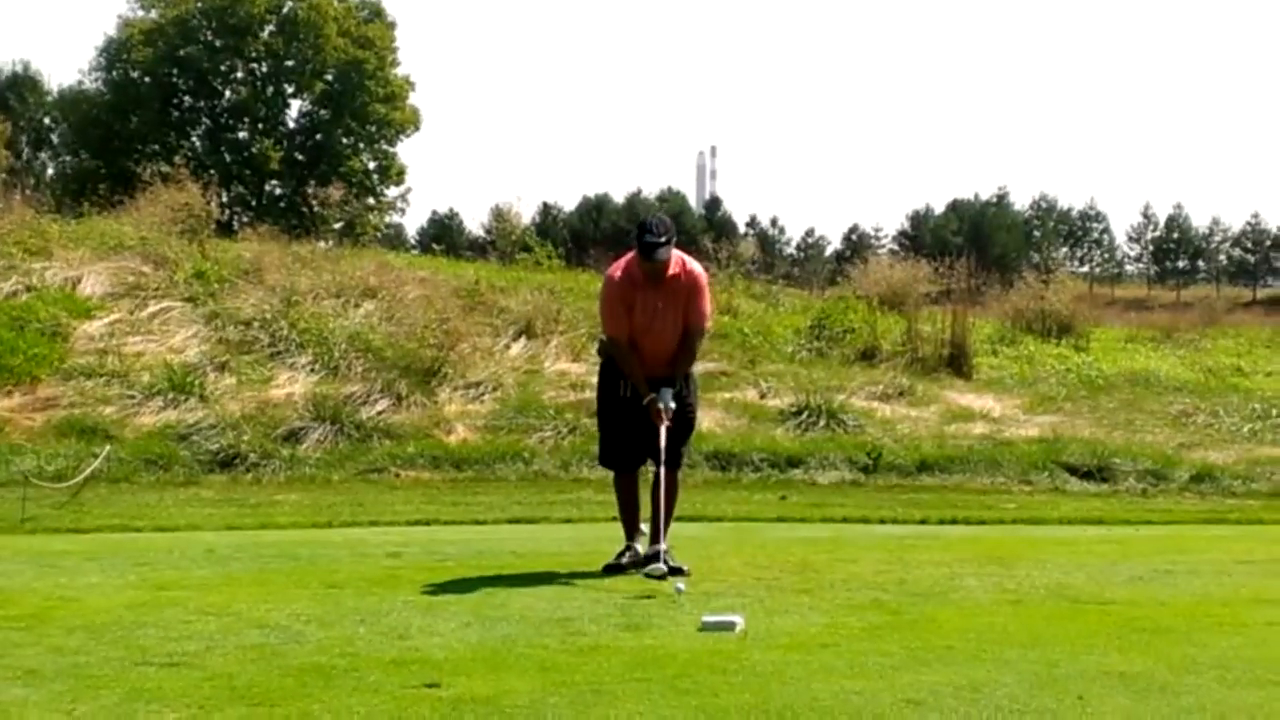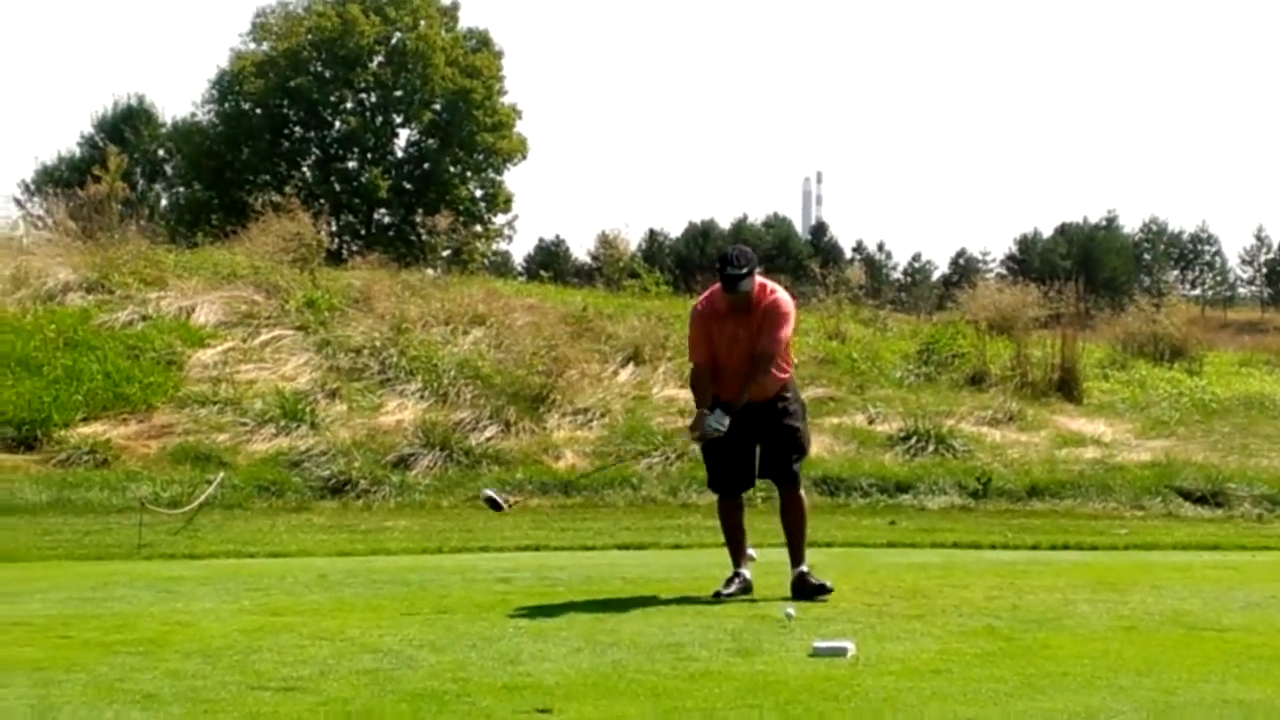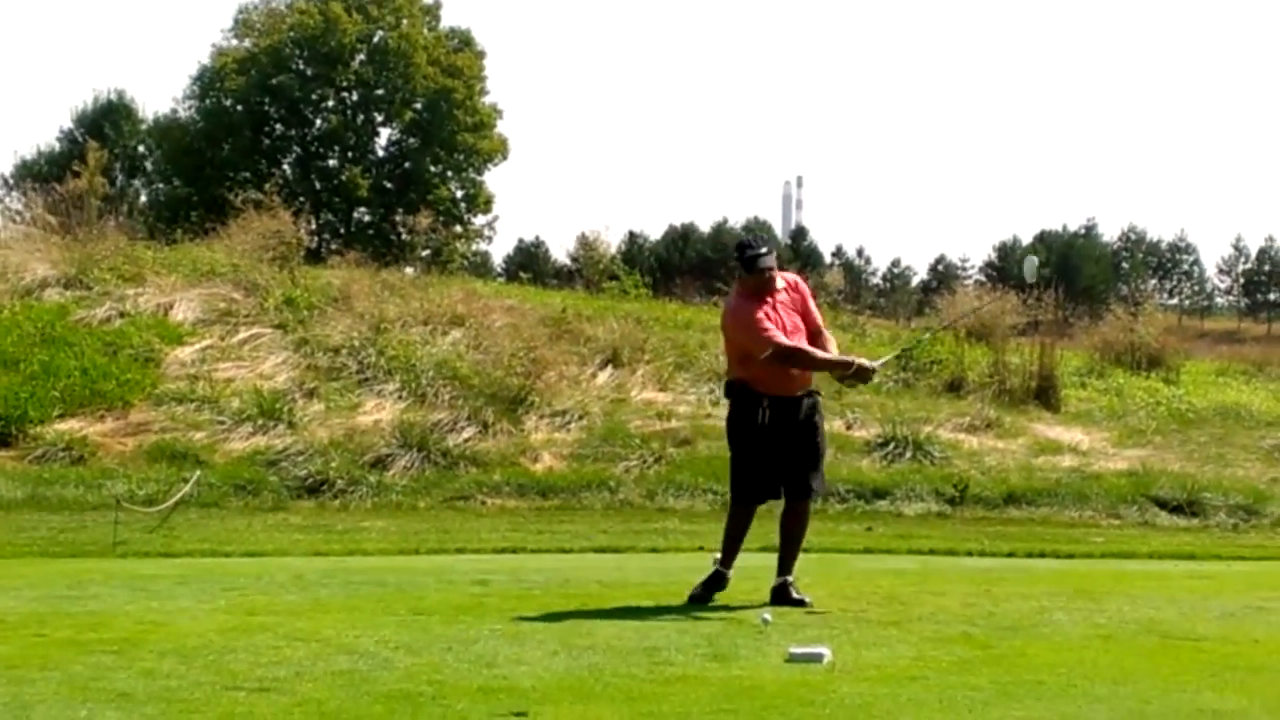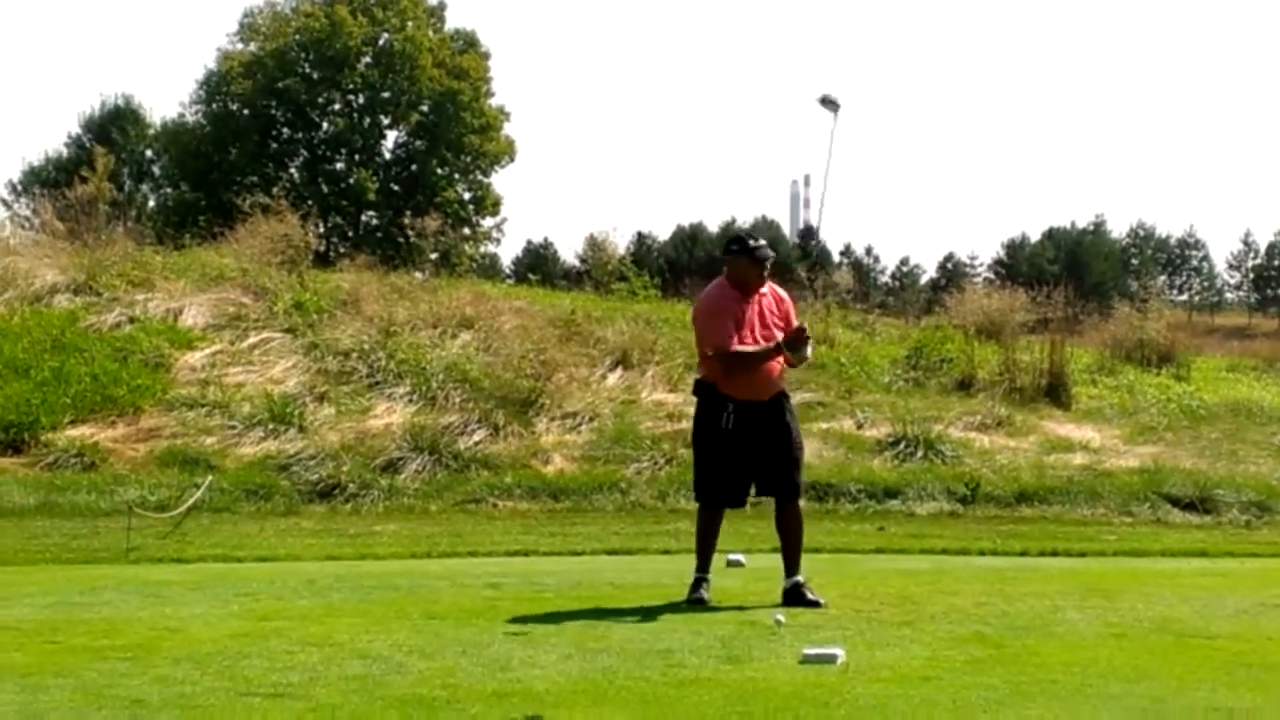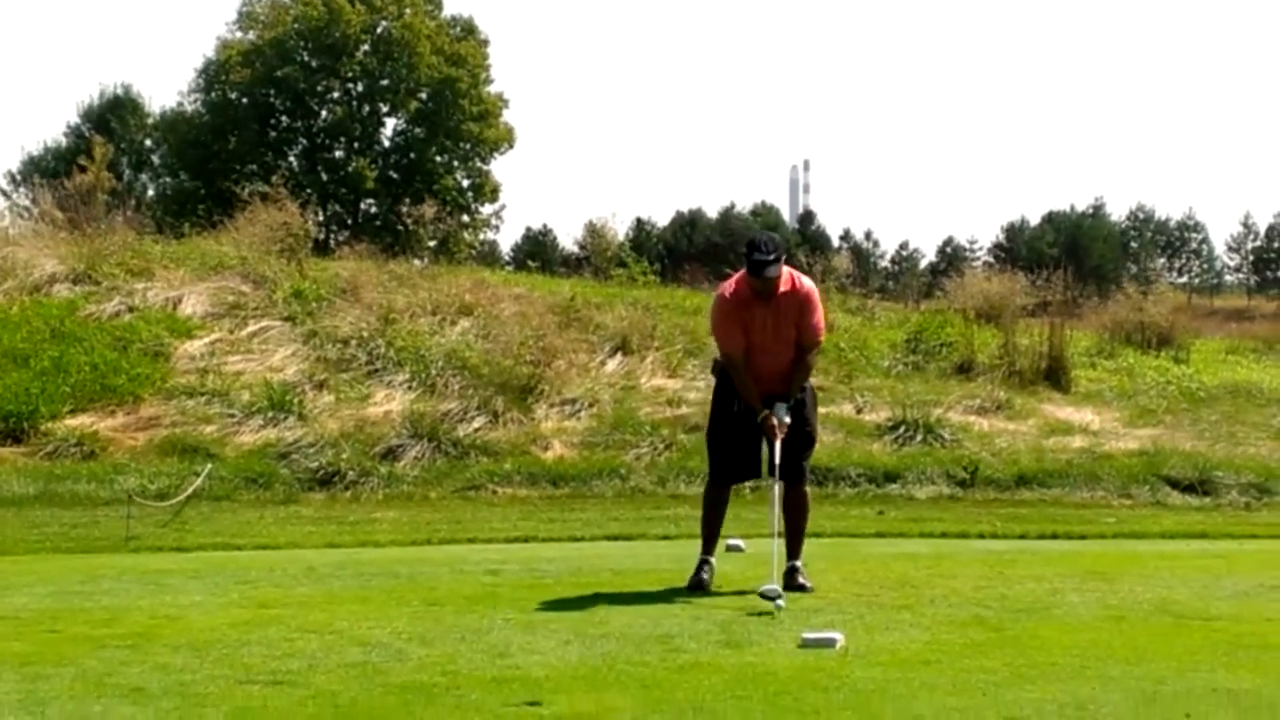
dt=1s
person 1, frame 1
left shoulder: (693, 274)
right shoulder: (616, 279)
left elbow: (694, 335)
right elbow: (619, 345)
left wrist: (670, 387)
right wrist: (647, 396)
left hip: (674, 378)
right hip: (624, 377)
left knee: (669, 464)
right knee: (624, 463)
left ankle: (658, 548)
right ankle: (632, 545)
person 1, frame 2
left shoulder: (778, 302)
right shoulder: (703, 310)
left elbow: (761, 364)
right elbow: (701, 370)
left wrist: (728, 414)
right wrist: (705, 412)
left hip: (776, 398)
right hip: (721, 404)
left knee: (790, 483)
right knee: (729, 490)
left ankle: (800, 572)
right ankle: (740, 572)
person 1, frame 3
left shoulder: (793, 285)
right shoulder: (739, 308)
left elbow: (819, 334)
right elbow: (787, 353)
left wrist: (844, 367)
right wrist: (846, 365)
left hip: (800, 402)
right hip: (756, 406)
left knee: (800, 496)
right knee: (749, 494)
left ankle: (784, 581)
right ankle: (722, 572)
person 1, frame 4
left shoulder: (777, 296)
right shoulder: (714, 302)
left elbow: (793, 356)
right elbow: (728, 362)
left wrist: (799, 346)
right wrist: (777, 347)
left hip: (772, 405)
right hip: (724, 408)
left knee: (789, 494)
right knee: (715, 496)
left ankle: (794, 582)
right ankle: (701, 578)
person 1, frame 5
left shoulder: (804, 291)
right shoulder: (727, 299)
left elbow: (809, 352)
right elbow: (735, 363)
left wrist: (785, 403)
right wrist: (761, 412)
left hip: (792, 392)
right hip: (739, 392)
left knee: (796, 478)
right knee: (721, 476)
left ankle: (794, 565)
right ankle: (706, 560)
